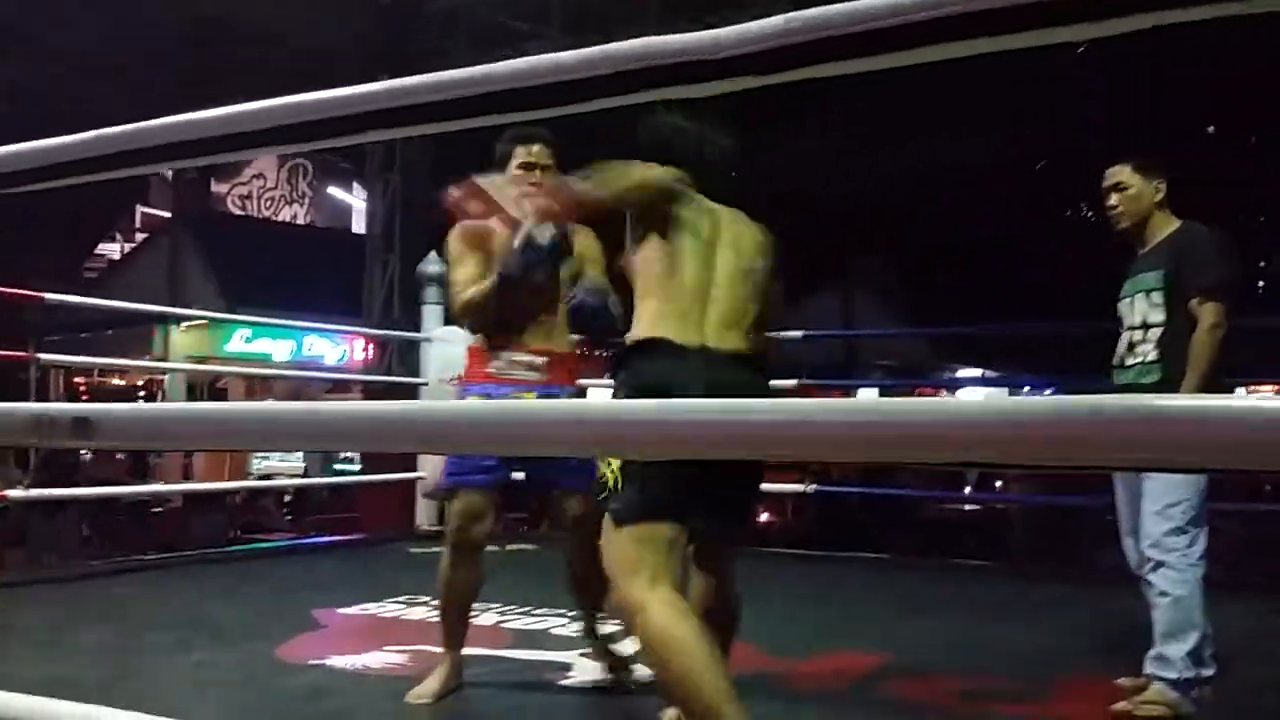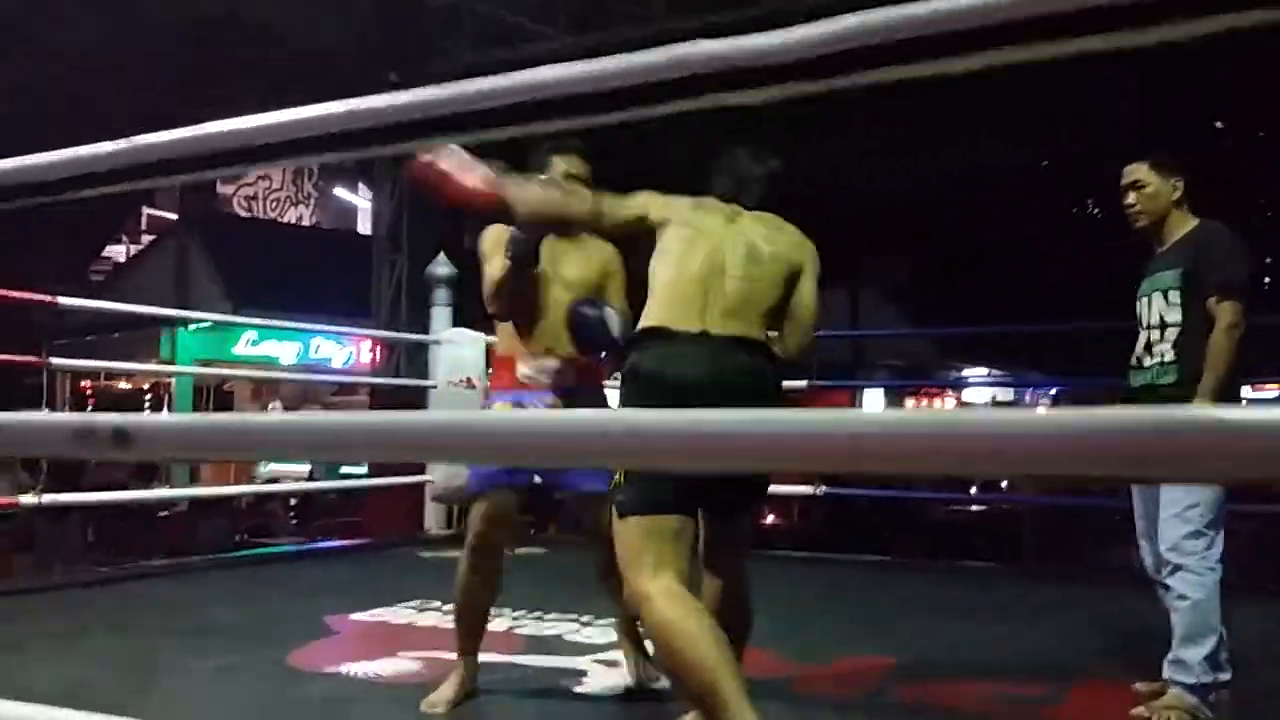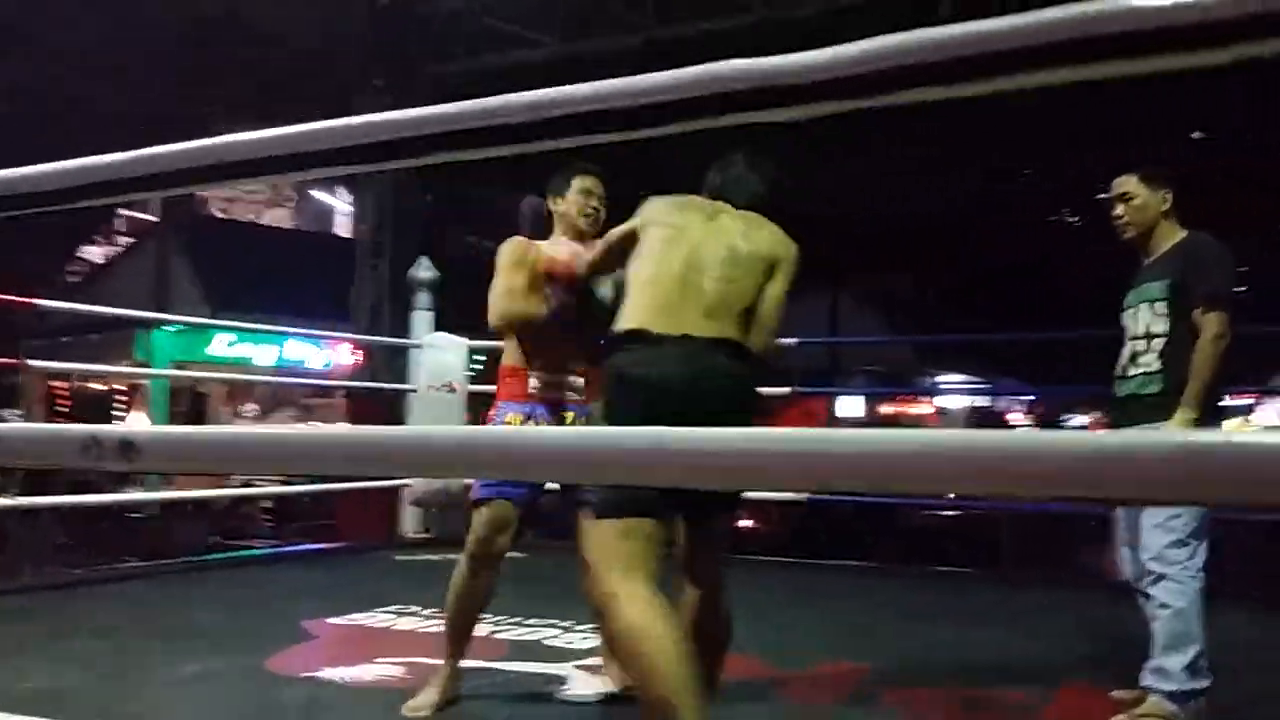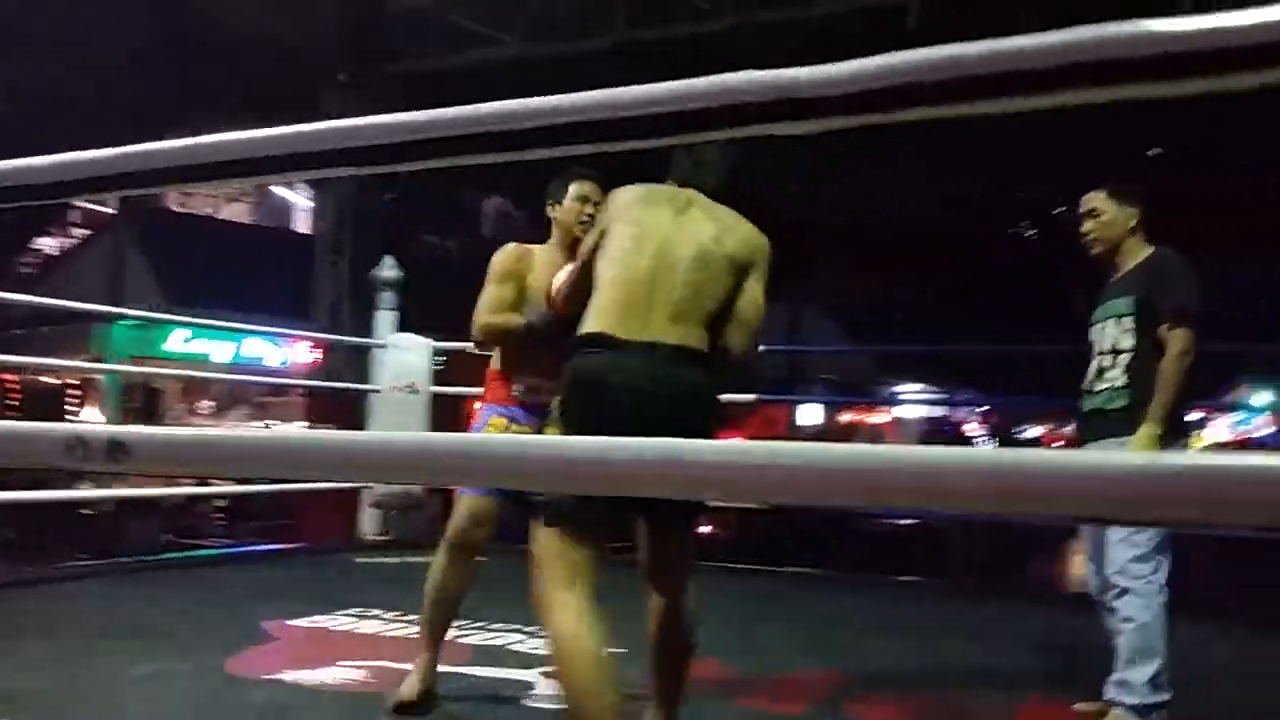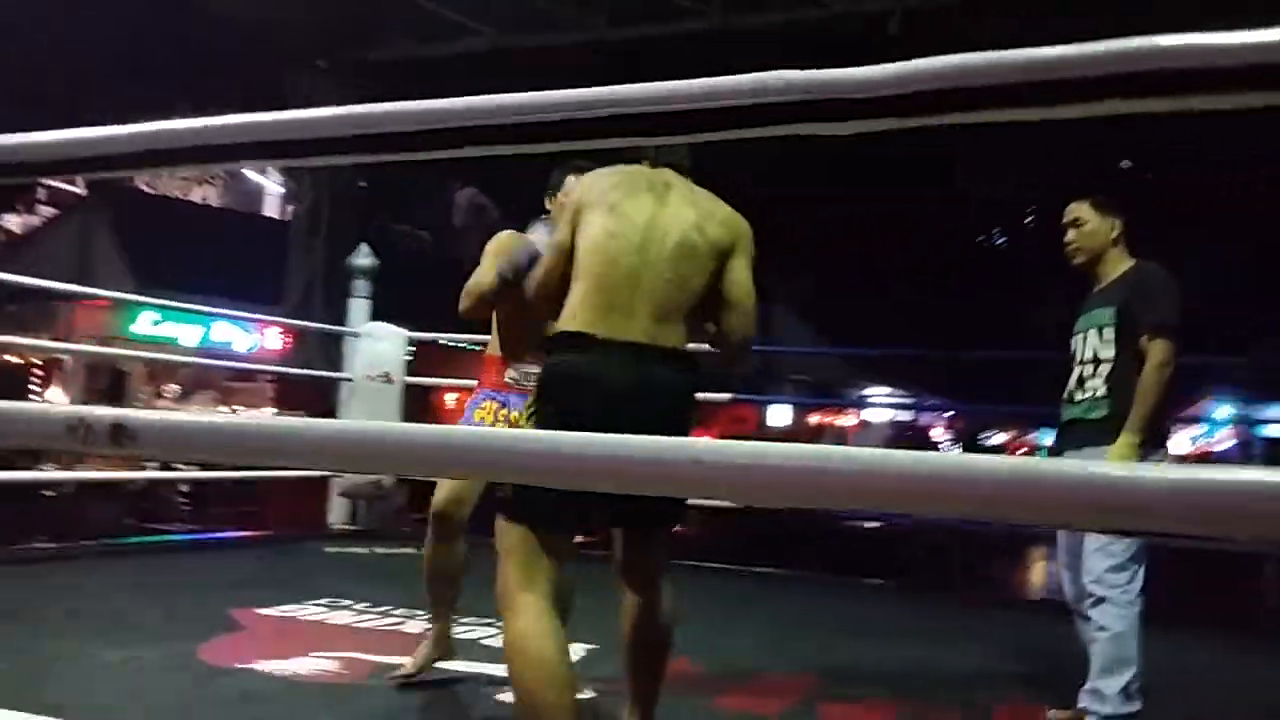
dt=0.1s
person 1, frame 1
left shoulder: (662, 204)
right shoulder: (749, 233)
left elbow: (651, 181)
left hip: (663, 384)
right hip: (739, 386)
left knee: (640, 589)
right knee: (706, 562)
person 1, frame 2
left shoulder: (678, 211)
right shoulder: (798, 243)
left elbow: (579, 207)
right elbow: (793, 342)
left wrist: (490, 186)
left hip: (666, 371)
right hip: (749, 380)
left knee: (652, 581)
right knee: (726, 564)
person 1, frame 3
left shoulder: (659, 209)
right shoulder: (777, 242)
left elbow: (590, 267)
right elbow: (759, 339)
left hip: (641, 371)
right hip: (723, 381)
left knee: (618, 578)
right knee: (703, 570)
person 1, frame 4
left shoulder: (625, 198)
right shoulder: (749, 238)
left elbow: (569, 296)
right elbow: (736, 343)
left hip: (600, 376)
right hip: (684, 387)
left knee: (562, 585)
right knee: (668, 579)
person 1, frame 5
left shoulder: (591, 185)
right shoulder: (727, 223)
left elbow: (542, 289)
right elbow: (737, 332)
left hip: (579, 374)
right hip: (665, 389)
left knee: (523, 587)
right knee: (645, 579)
person 2, frame 1
left shoulder: (581, 239)
right shoulder: (472, 231)
left elbow: (607, 310)
right elbow: (466, 310)
left wrist: (598, 306)
right wrist: (515, 263)
left hip: (558, 391)
right hip: (489, 387)
left knee: (585, 519)
right knee: (465, 526)
left ankle: (594, 635)
right ankle: (450, 661)
person 2, frame 2
left shoulder: (603, 255)
right shoulder: (502, 236)
left elbow: (622, 324)
right elbow: (499, 303)
left wrist: (611, 328)
right wrist: (524, 243)
left hip: (581, 398)
right hip: (516, 393)
left knee: (611, 526)
right knee: (486, 531)
left ankle: (633, 641)
right ankle: (465, 668)
person 2, frame 3
right shoulder: (521, 251)
right elbow: (502, 317)
right wrist: (564, 299)
left hip: (588, 410)
right hip: (524, 403)
right knee: (486, 538)
right ankle: (447, 673)
person 2, frame 4
right shoulder: (515, 258)
right elbow: (483, 330)
right wrist: (545, 320)
right hip: (508, 406)
right knee: (464, 532)
right ankle: (426, 666)
person 2, frame 5
right shoulder: (510, 245)
right elbow: (470, 304)
right wrist: (518, 263)
right hip: (499, 393)
right knee: (447, 508)
right ankle: (438, 634)
person 3, frame 1
left shoulder: (1193, 243)
right shoulder: (1136, 266)
left elbow: (1211, 322)
left wrist: (1185, 402)
left knee: (1168, 546)
right knee: (1144, 553)
right ankle: (1190, 667)
person 3, frame 2
left shoulder: (1211, 241)
right shoulder: (1153, 266)
left elbow: (1229, 322)
left wrist: (1203, 404)
left knee: (1187, 549)
right knee: (1161, 557)
right ankle: (1206, 670)
person 3, frame 3
left shoulder: (1198, 253)
right shoulder: (1140, 276)
left elbow: (1214, 333)
left wrist: (1186, 414)
right wrist: (1115, 423)
left hip: (1174, 427)
right hip: (1132, 430)
left knee: (1168, 558)
right knee: (1140, 567)
person 3, frame 4
left shoulder: (1164, 269)
right shoulder: (1107, 292)
left elbow: (1180, 349)
left wrist: (1152, 429)
right wrist: (1082, 436)
left hip: (1139, 442)
right hip: (1097, 443)
left knee: (1133, 572)
right knee: (1106, 579)
person 3, frame 5
left shoulder: (1147, 281)
right shoulder: (1089, 303)
left elbow: (1160, 360)
left wrist: (1129, 440)
right wrist: (1060, 449)
left hip: (1119, 453)
right hip: (1075, 454)
left knee: (1107, 582)
right knee: (1079, 587)
